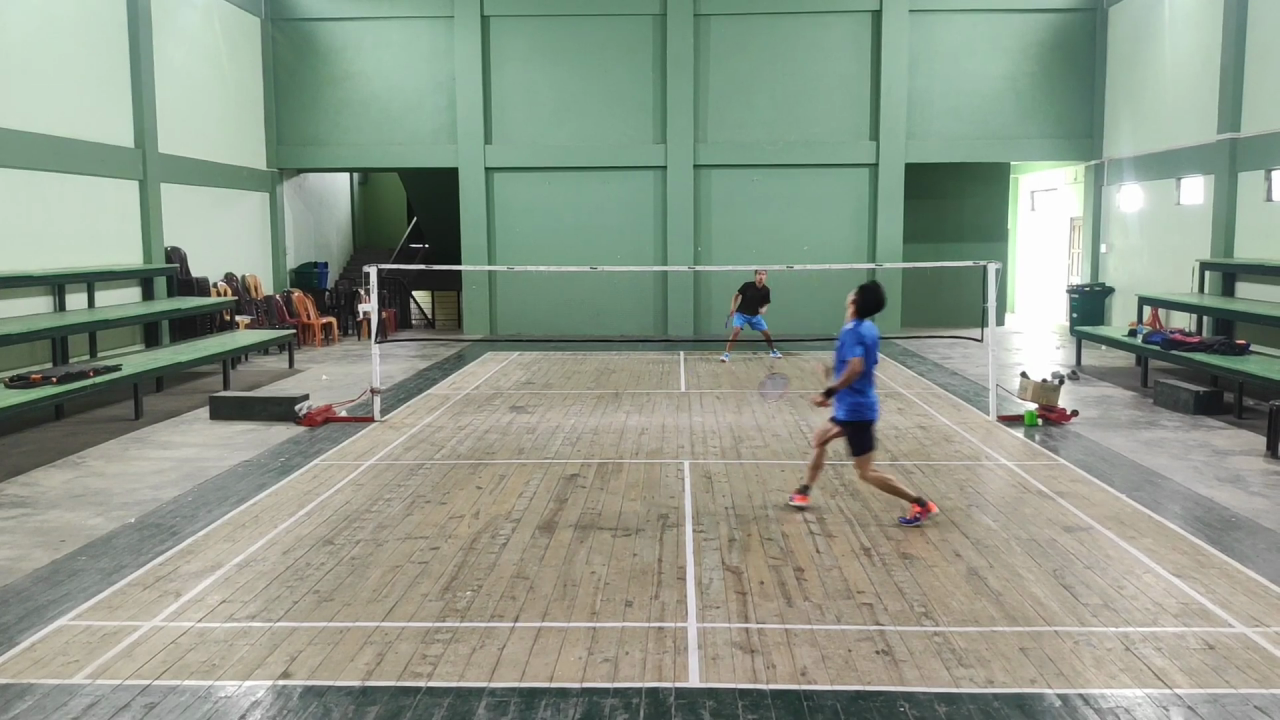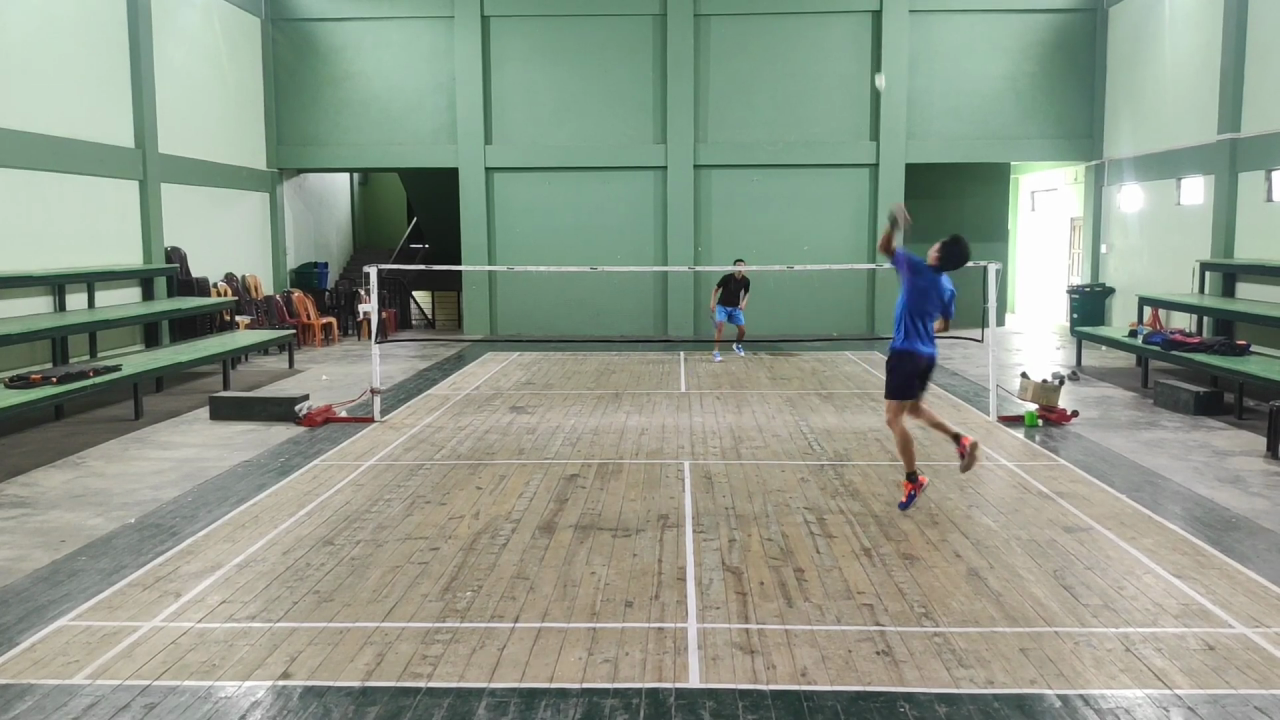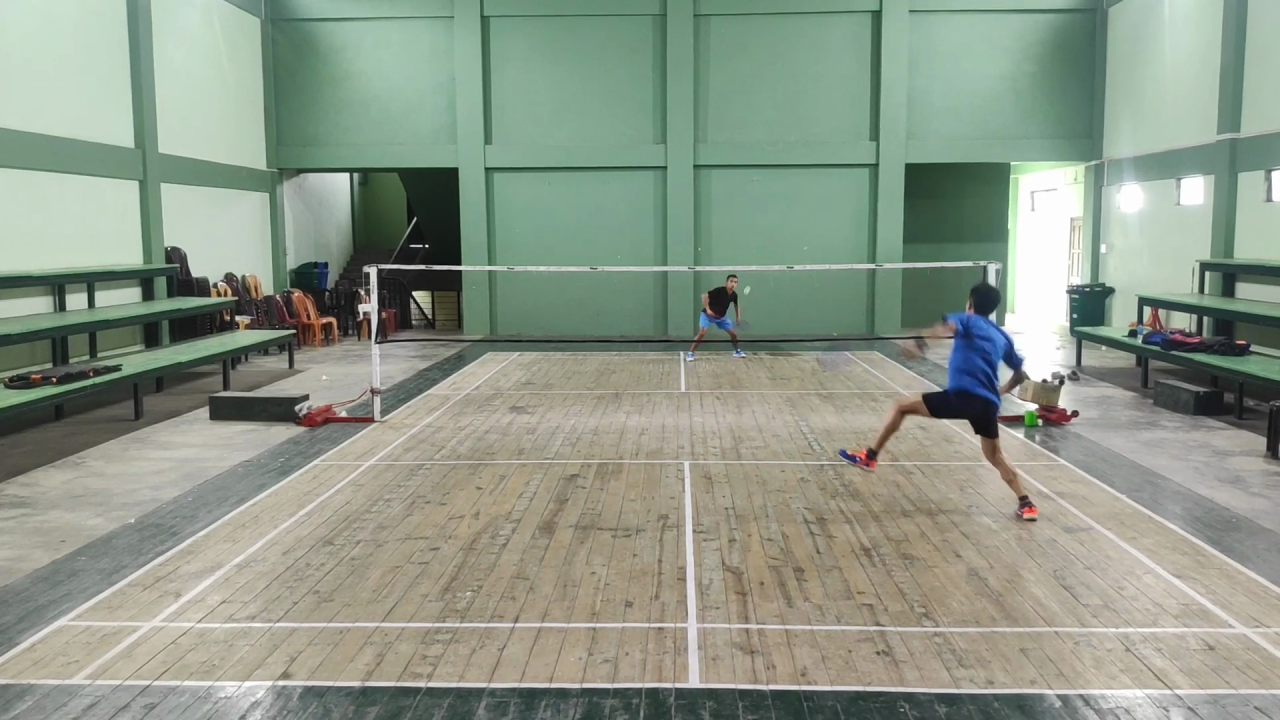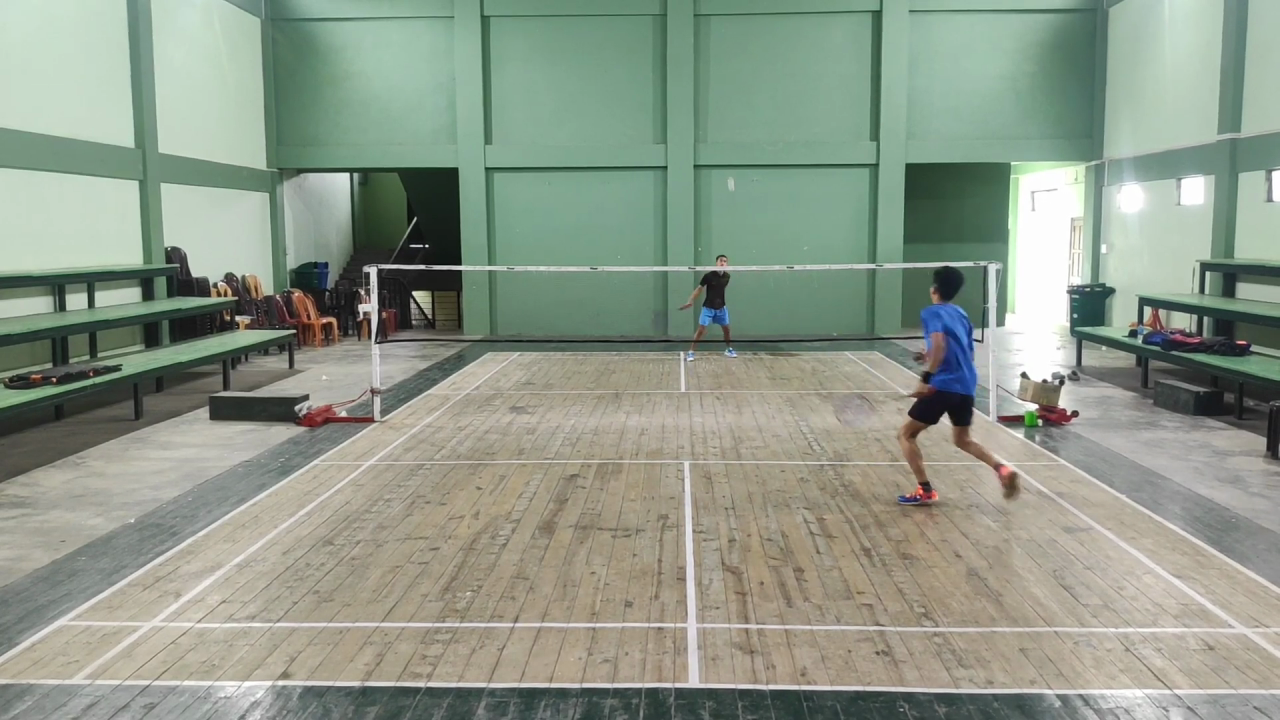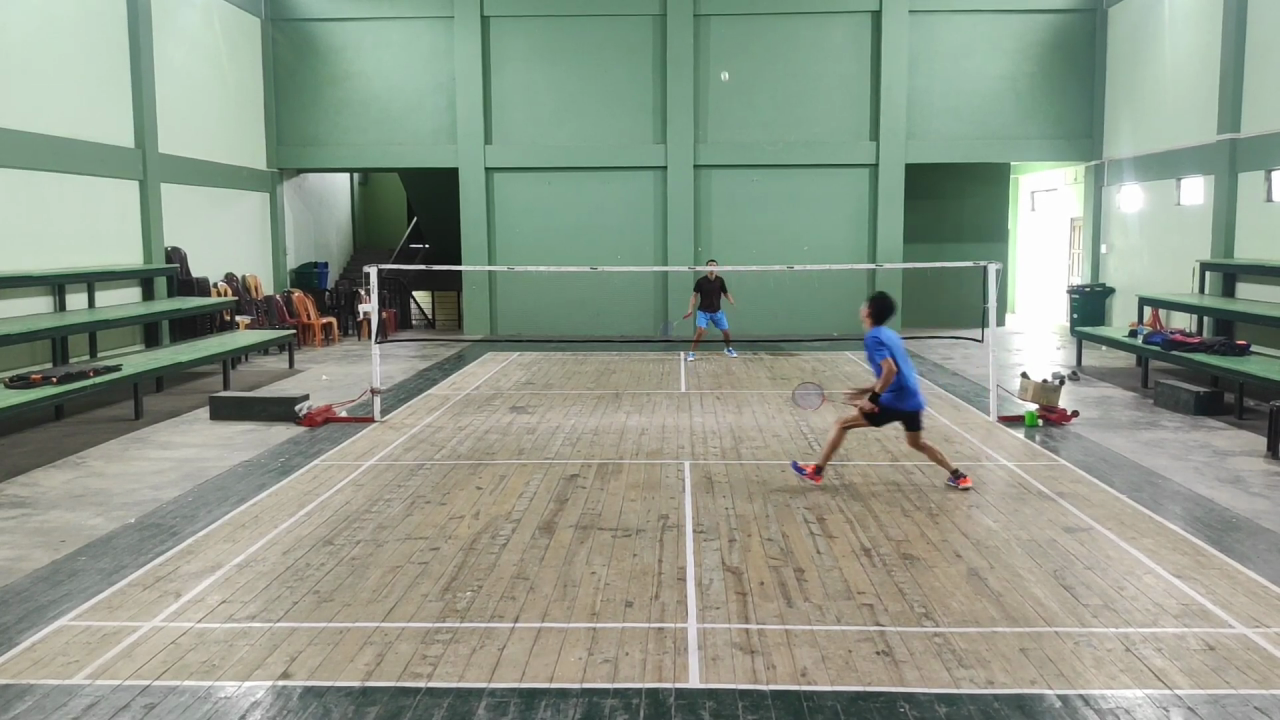
dt=0.3s
person 1, frame 1
left shoulder: (853, 334)
right shoulder: (868, 329)
left elbow: (855, 369)
left wrist: (828, 393)
left hip: (857, 411)
right hip: (851, 407)
left knee: (866, 472)
right knee: (819, 440)
left ankle: (921, 505)
right ankle: (803, 493)
person 1, frame 2
left shoulder: (919, 270)
right shoulder: (946, 288)
left elbow: (884, 248)
right elbow: (945, 326)
left wrist: (894, 222)
left hip: (906, 352)
right hip: (926, 354)
left knee: (894, 419)
right knee: (914, 409)
left ankle: (912, 480)
right ankle: (961, 440)
person 1, frame 3
left shoulder: (965, 320)
right shoulder: (1002, 337)
left elbow: (948, 328)
right elbow: (1021, 373)
left wrist: (920, 344)
right wrist: (1004, 390)
left hip: (962, 393)
right hip: (989, 402)
left knee: (902, 406)
right knee: (995, 456)
left ankle: (869, 457)
right ankle: (1026, 504)
person 1, frame 4
left shoulder: (931, 313)
right shoulder: (961, 315)
left elbow: (938, 343)
left wrist: (925, 378)
left hip: (942, 387)
right hip: (966, 388)
left knee: (906, 435)
right knee: (963, 440)
left ankle: (925, 490)
right ankle: (1002, 470)
person 1, frame 5
left shoulder: (875, 339)
right shoulder: (891, 335)
left elbow: (890, 370)
left wrist: (873, 398)
right wrist: (867, 391)
left hip: (899, 402)
right hip: (914, 401)
left knee: (842, 425)
right knee: (916, 442)
left ankle: (816, 471)
right ankle: (958, 475)
